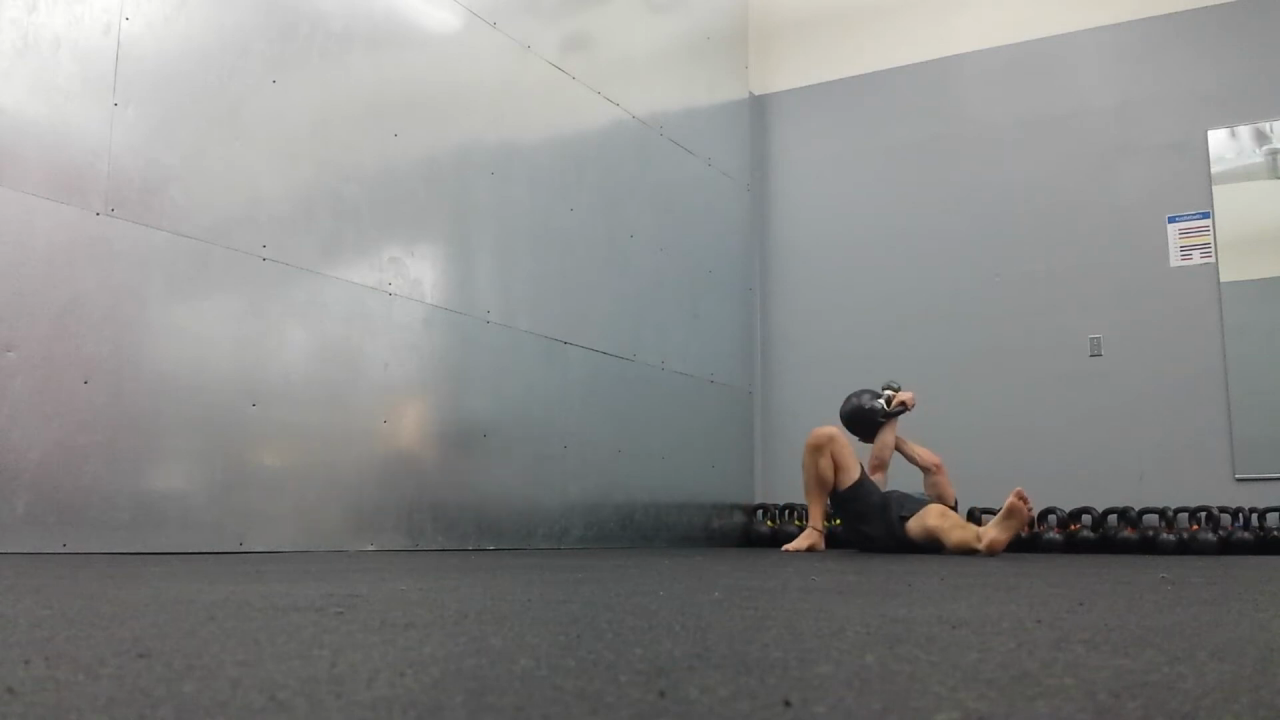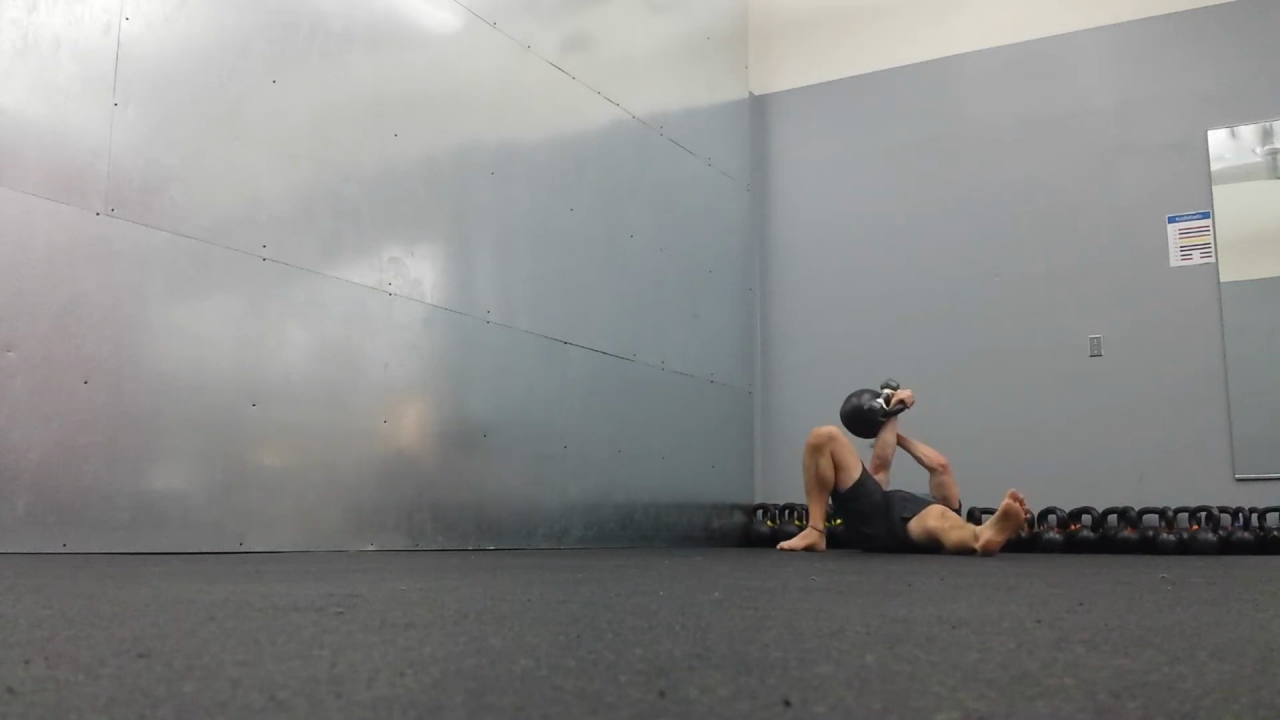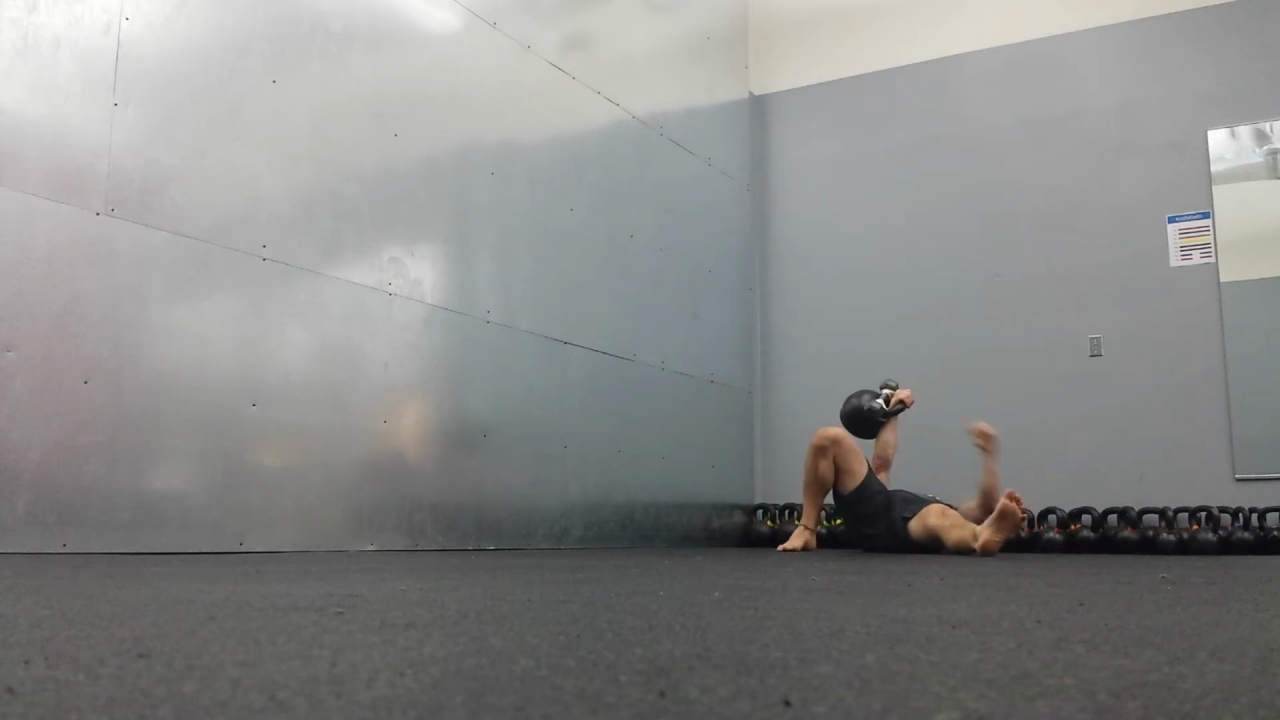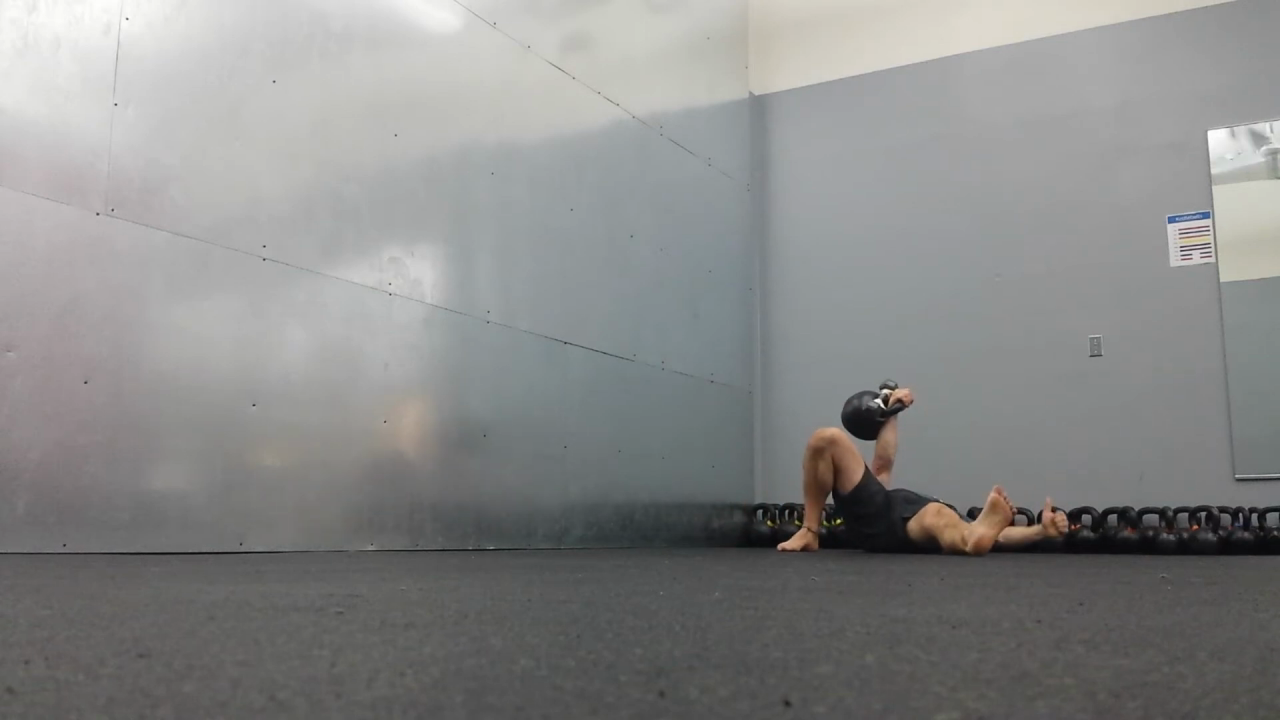
dt=0.3s
person 1, frame 1
left shoulder: (941, 509)
left elbow: (933, 466)
right elbow: (877, 466)
left wrist: (894, 439)
right wrist: (891, 417)
left hip: (910, 530)
right hip: (870, 521)
left knee: (937, 518)
right knee: (824, 437)
left ankle: (987, 536)
right ankle: (815, 532)
person 1, frame 2
left shoulder: (945, 510)
right shoulder: (886, 502)
left elbow: (939, 466)
right elbow: (880, 466)
left wrist: (899, 438)
right wrist: (892, 415)
left hip: (911, 529)
right hip: (873, 517)
left knee: (937, 520)
right knee: (824, 437)
left ankle: (984, 536)
right ankle: (815, 532)
person 1, frame 3
left shoulder: (951, 516)
left elbow: (988, 500)
right elbow: (881, 465)
left wrist: (989, 452)
right wrist: (893, 413)
left hip: (910, 533)
right hip: (873, 517)
left knee: (938, 517)
right knee: (830, 438)
left ankle: (985, 537)
right ankle: (806, 531)
person 1, frame 4
left shoulder: (953, 519)
left elbow: (1002, 533)
right elbow: (881, 466)
left wrist: (1042, 530)
right wrist: (891, 412)
left hip: (908, 530)
right hip: (874, 516)
right knee: (827, 439)
left ankle: (972, 539)
right ankle: (809, 532)
